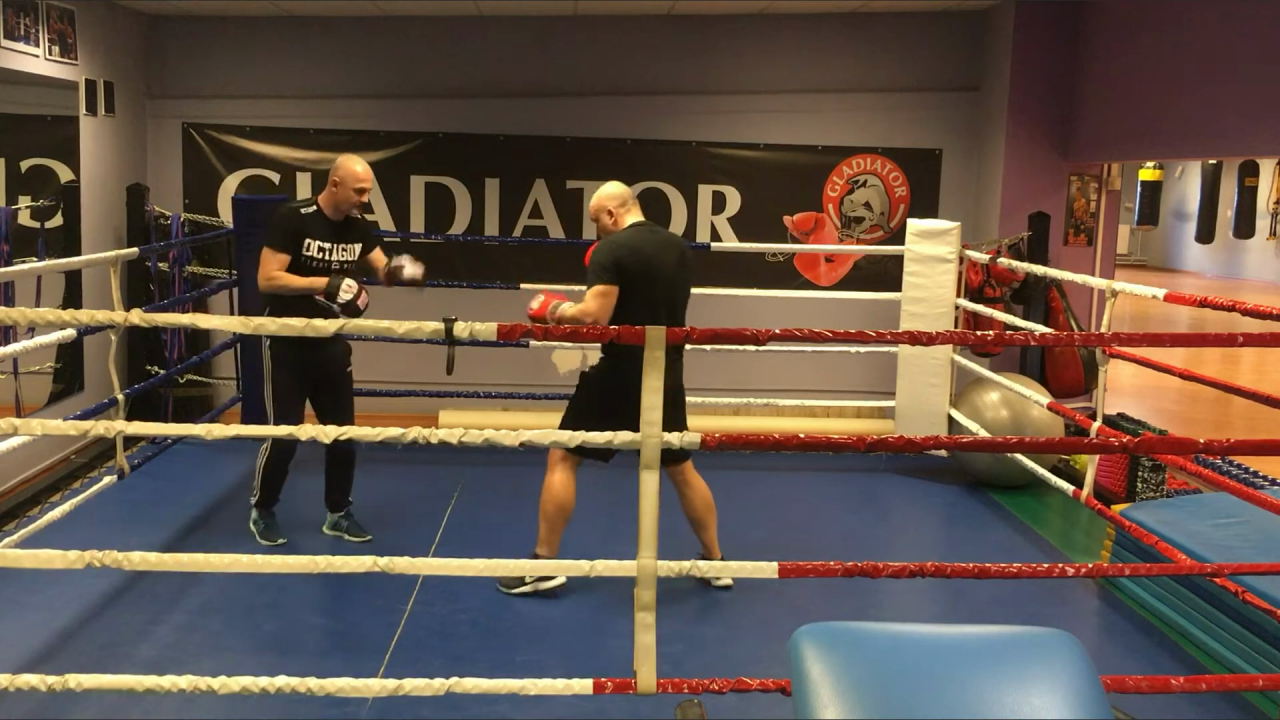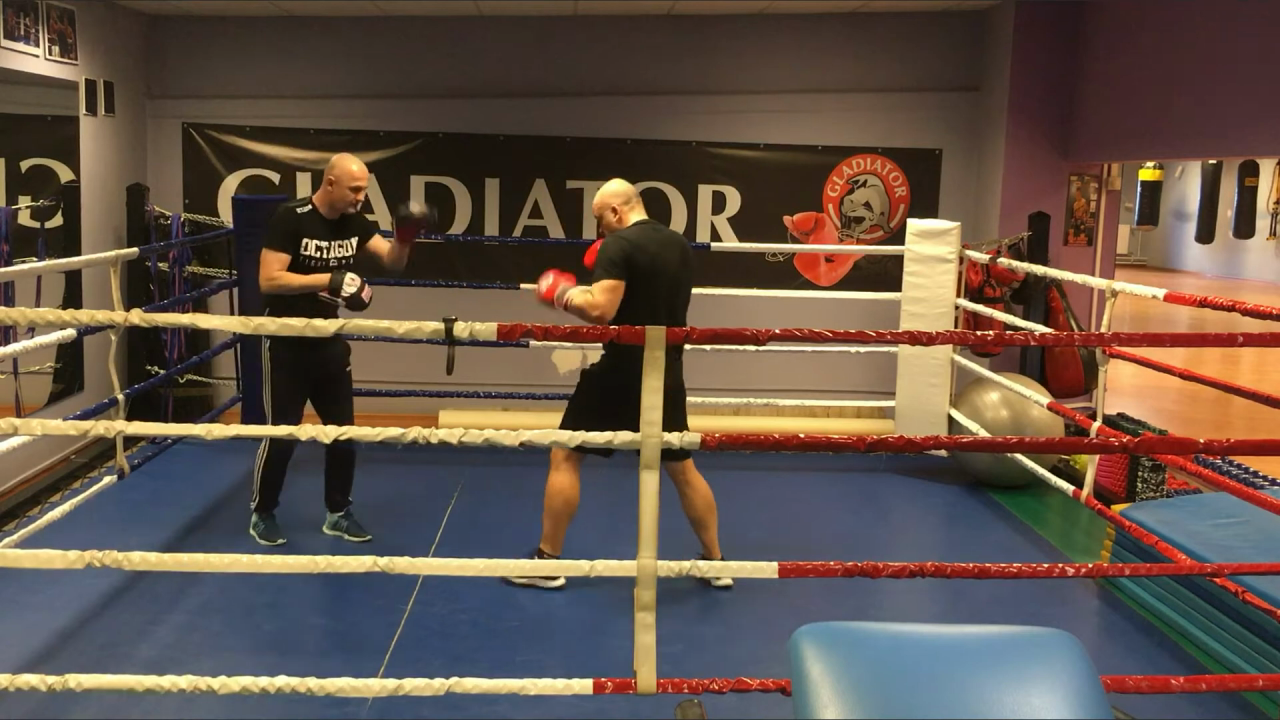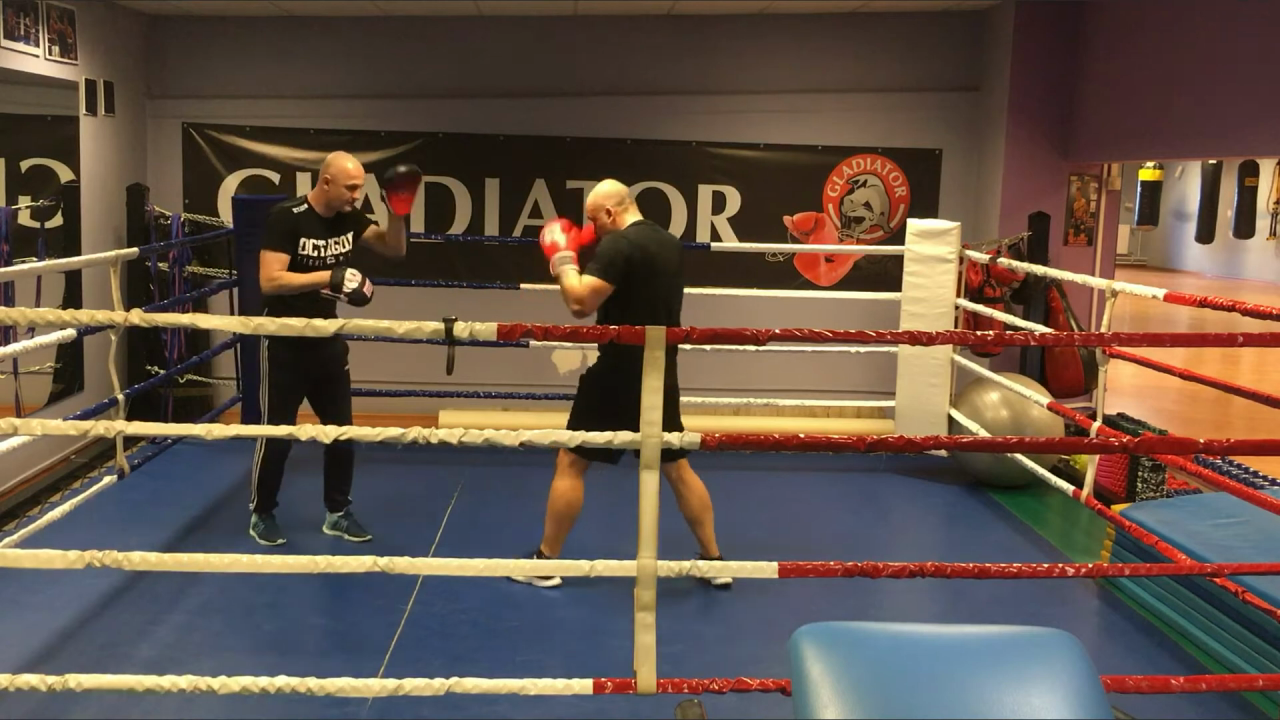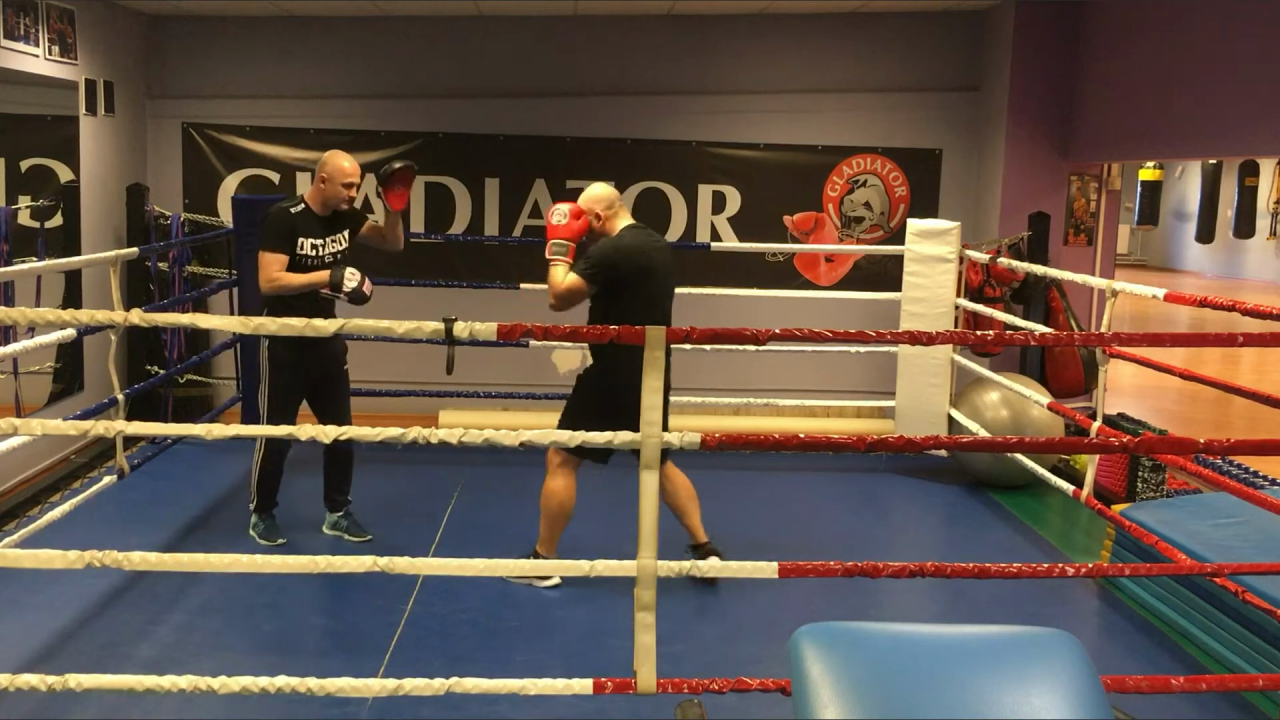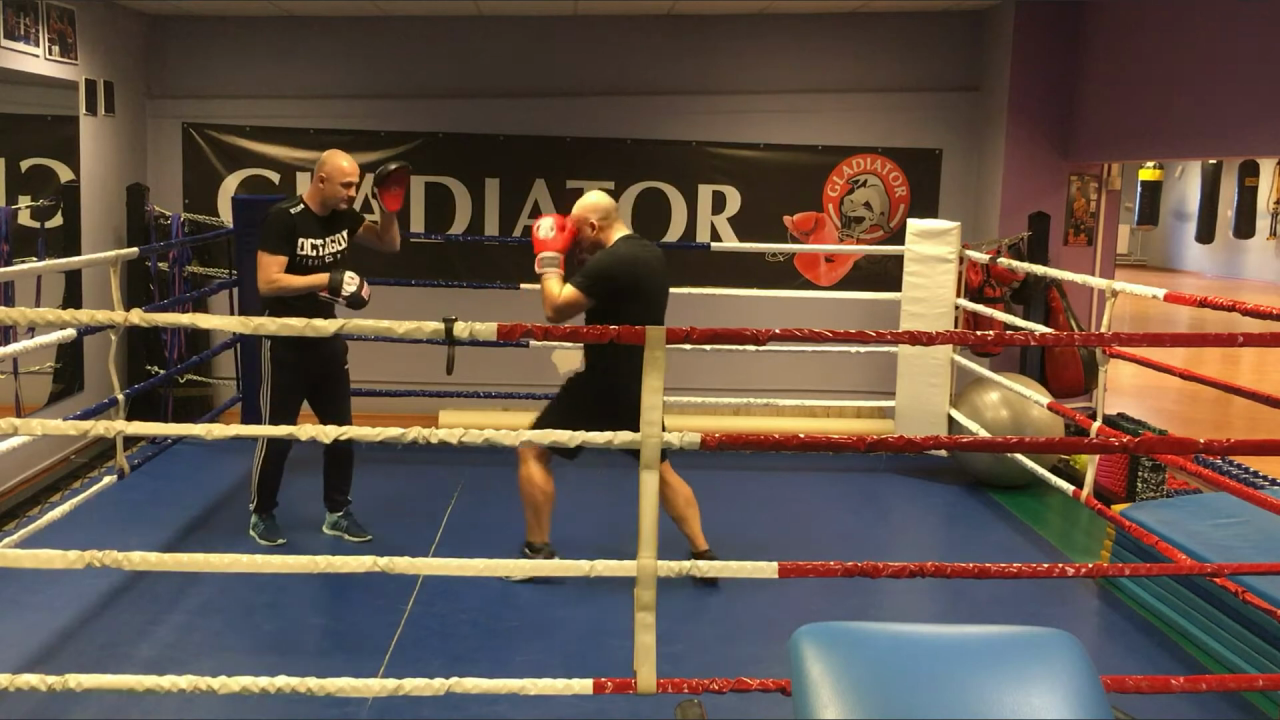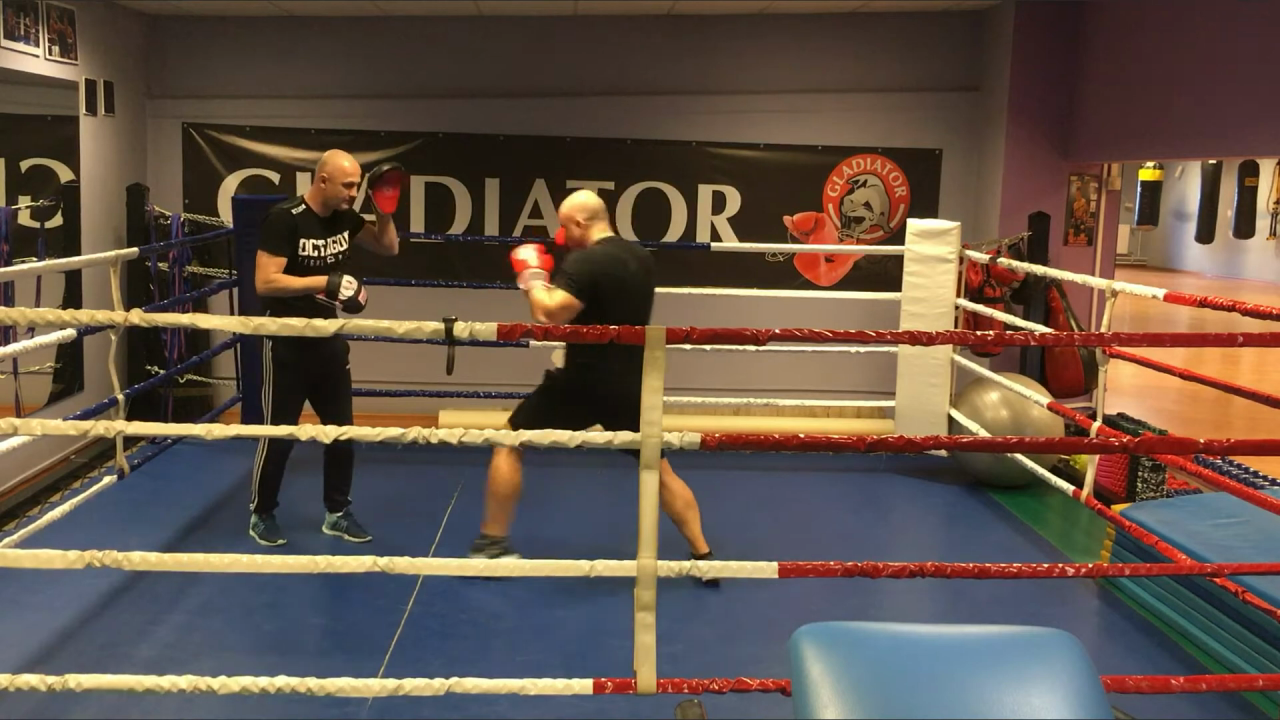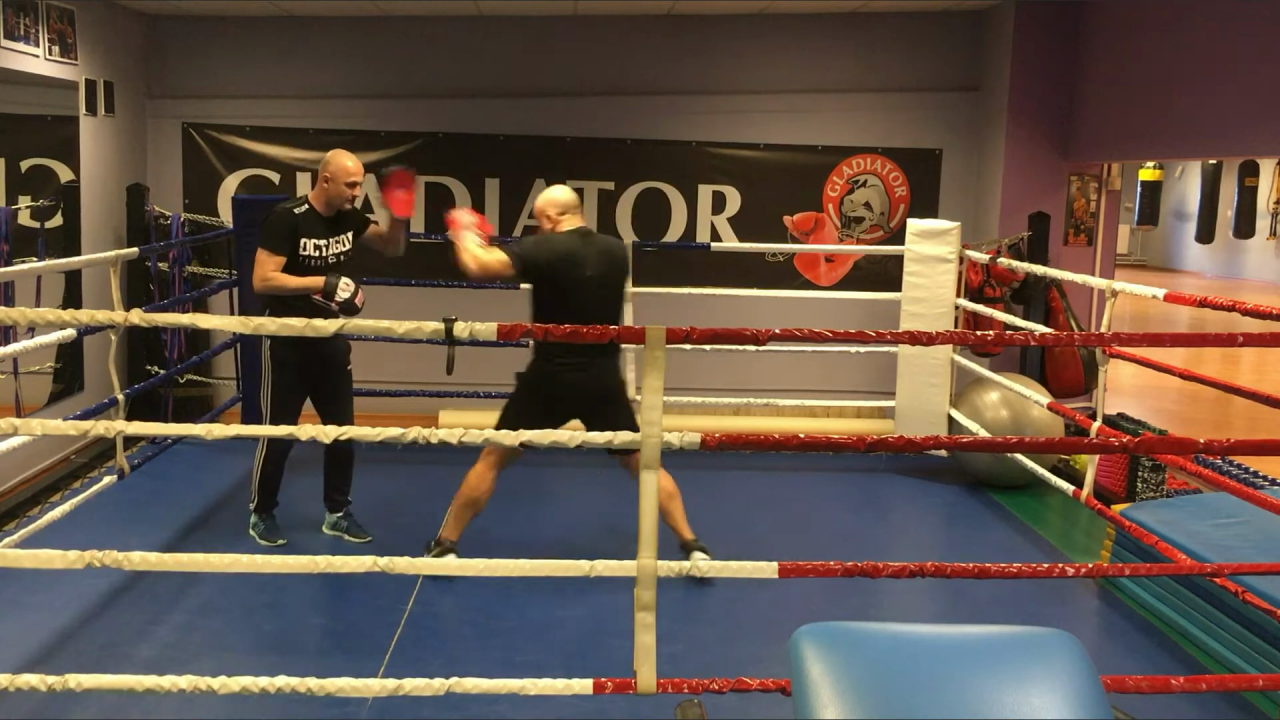
dt=0.1s
person 1, frame 1
left shoulder: (614, 249)
right shoulder: (678, 247)
left elbow: (595, 317)
left wrist: (553, 309)
left hip: (620, 377)
right hip: (667, 377)
left knee: (563, 459)
right knee: (681, 469)
left ankle: (543, 565)
right ankle: (714, 562)
person 1, frame 2
left shoulder: (621, 245)
right shoulder: (679, 246)
left elbow: (601, 311)
left wrist: (562, 293)
left hip: (621, 373)
right hip: (667, 375)
left knee: (565, 458)
right knee: (681, 468)
left ankle: (546, 560)
right ankle: (714, 561)
person 1, frame 3
left shoulder: (619, 244)
right shoulder: (671, 245)
left elbow: (580, 303)
left wrist: (561, 255)
right wrist: (594, 249)
left hip: (618, 374)
right hip: (661, 375)
left knee: (570, 462)
right knee: (677, 468)
left ankle: (546, 561)
right ankle: (713, 560)
person 1, frame 4
left shoulder: (615, 250)
right shoulder: (655, 245)
left elbow: (558, 296)
left wrist: (558, 243)
right wrist: (579, 242)
left hip: (614, 380)
left knee: (561, 462)
right knee: (659, 464)
left ankle: (544, 562)
right ankle: (704, 549)
person 1, frame 5
left shoulder: (612, 261)
right shoulder: (650, 254)
left elbow: (555, 310)
left wrist: (548, 257)
right wrist: (573, 251)
left hip: (605, 382)
right hip: (644, 382)
left knee: (532, 452)
right knee: (659, 469)
left ankle: (538, 550)
right ankle: (703, 555)
person 1, frame 6
left shoulder: (586, 262)
right shoulder: (641, 256)
left elbow: (550, 317)
left wrist: (533, 275)
right wrist: (561, 262)
left hip: (581, 383)
right hip: (627, 385)
left knee: (509, 447)
right knee: (658, 469)
left ankle: (494, 543)
right ankle: (703, 556)
person 1, frame 7
left shoulder: (547, 249)
right shoulder: (616, 251)
left elbow: (477, 265)
left wrist: (464, 230)
left hip: (552, 379)
right hip: (604, 379)
left knee: (493, 458)
right knee: (638, 461)
left ankle: (445, 546)
right ankle: (691, 547)
person 2, frame 1
left shoulder: (358, 227)
right shoulder: (293, 218)
left elbow: (383, 269)
right elbow: (267, 279)
left wrist: (397, 271)
right wrist: (326, 284)
left hip: (330, 342)
right hip: (288, 343)
left knee: (343, 434)
right knee: (285, 434)
left ankle: (338, 513)
right ankle: (262, 510)
person 2, frame 2
left shoulder: (353, 222)
right shoulder: (290, 218)
left elbow: (393, 260)
right elbow: (269, 280)
left wrist: (405, 236)
right wrist: (329, 280)
left hip: (329, 342)
right hip: (286, 344)
left knee: (343, 432)
right knee: (282, 434)
left ankle: (338, 512)
right ankle: (262, 513)
person 2, frame 3
left shoulder: (349, 218)
right shoulder: (287, 217)
left elbow: (394, 249)
right elbow: (270, 281)
left wrist: (398, 209)
right wrist: (330, 277)
left hip: (327, 340)
right hip: (285, 344)
left knee: (341, 431)
right knee: (278, 435)
left ankle: (337, 512)
right ankle: (261, 513)
person 2, frame 4
left shoulder: (345, 215)
right shoulder: (284, 217)
left elbow: (393, 243)
right elbow: (269, 282)
left wrist: (394, 205)
right wrist: (329, 276)
left hip: (325, 340)
right hip: (284, 344)
left knee: (340, 431)
right knee: (277, 434)
left ankle: (337, 513)
right ankle: (261, 514)
person 2, frame 5
left shoulder: (344, 215)
right shoulder: (283, 218)
left elbow: (389, 245)
right elbow: (267, 283)
left wrist: (388, 206)
right wrist: (327, 279)
left hip: (327, 339)
right hip: (285, 344)
left knee: (341, 431)
right knee: (278, 434)
left ankle: (337, 512)
right ankle: (261, 514)
person 2, frame 6
left shoulder: (344, 216)
right shoulder: (285, 218)
left elbow: (387, 248)
right elbow: (265, 282)
left wrist: (384, 210)
right wrist: (325, 283)
left hip: (328, 340)
right hip: (287, 344)
left knee: (342, 431)
right knee: (279, 434)
left ankle: (337, 512)
right ankle: (261, 514)
person 2, frame 7
left shoulder: (349, 216)
right shoulder: (287, 217)
left elbow: (395, 247)
right elbow: (262, 280)
left wrist: (399, 212)
right wrist: (322, 283)
left hip: (329, 340)
right hip: (287, 342)
left knee: (342, 431)
right knee: (279, 434)
left ankle: (337, 512)
right ankle: (261, 514)
